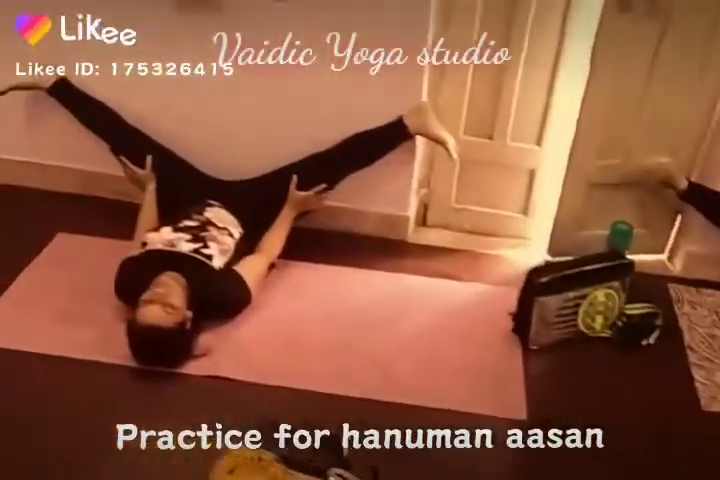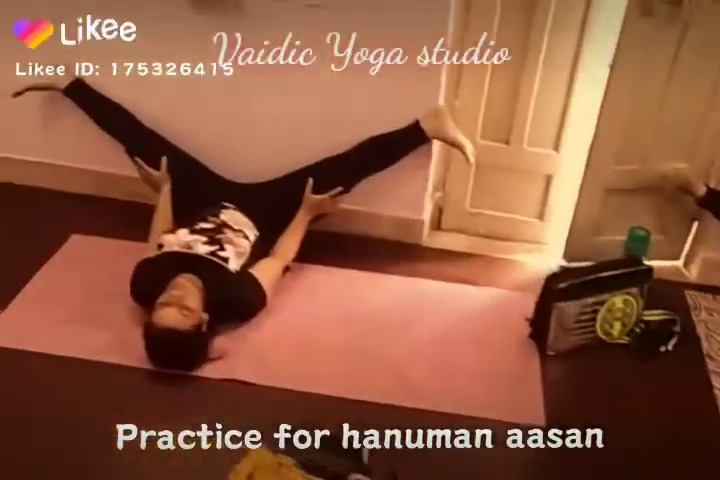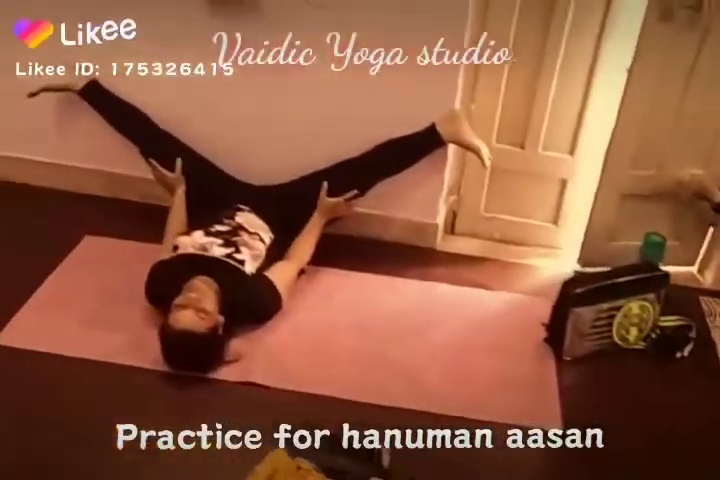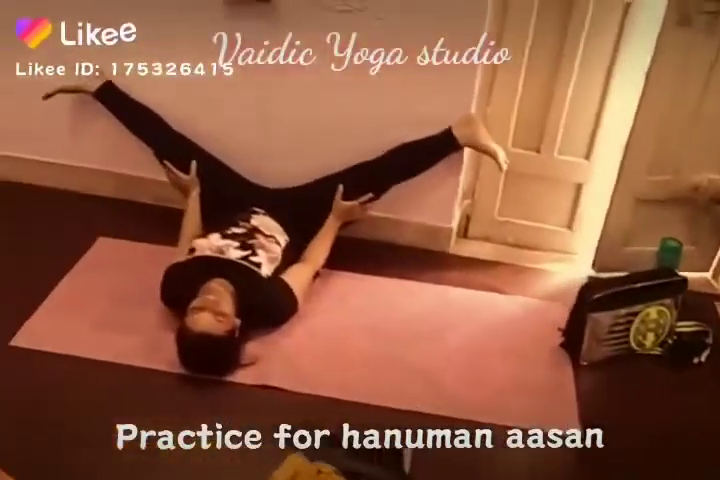
dt=0.1s
person 1, frame 1
left shoulder: (130, 279)
right shoulder: (224, 297)
left elbow: (144, 237)
right elbow: (265, 254)
left wrist: (148, 187)
right wrist: (292, 207)
left hip: (195, 202)
right hip: (240, 211)
left knee: (134, 145)
right knee: (321, 169)
person 1, frame 2
left shoulder: (144, 280)
right shoulder: (236, 300)
left elbow: (156, 240)
right elbow: (279, 257)
left wrist: (163, 188)
right wrist: (306, 212)
left hip: (210, 204)
right hip: (254, 215)
left knee: (146, 145)
right knee: (337, 171)
person 1, frame 3
left shoulder: (160, 285)
right shoulder: (252, 303)
left elbow: (172, 243)
right elbow: (294, 261)
left wrist: (178, 190)
right wrist: (320, 215)
left hip: (226, 206)
right hip: (270, 219)
left knee: (161, 147)
right knee: (352, 175)
person 1, frame 4
left shoulder: (175, 288)
right shoulder: (269, 306)
left elbow: (187, 246)
right elbow: (309, 264)
left wrist: (192, 193)
right wrist: (336, 218)
left hip: (241, 210)
right hip: (284, 222)
left knee: (174, 148)
right knee: (368, 178)
